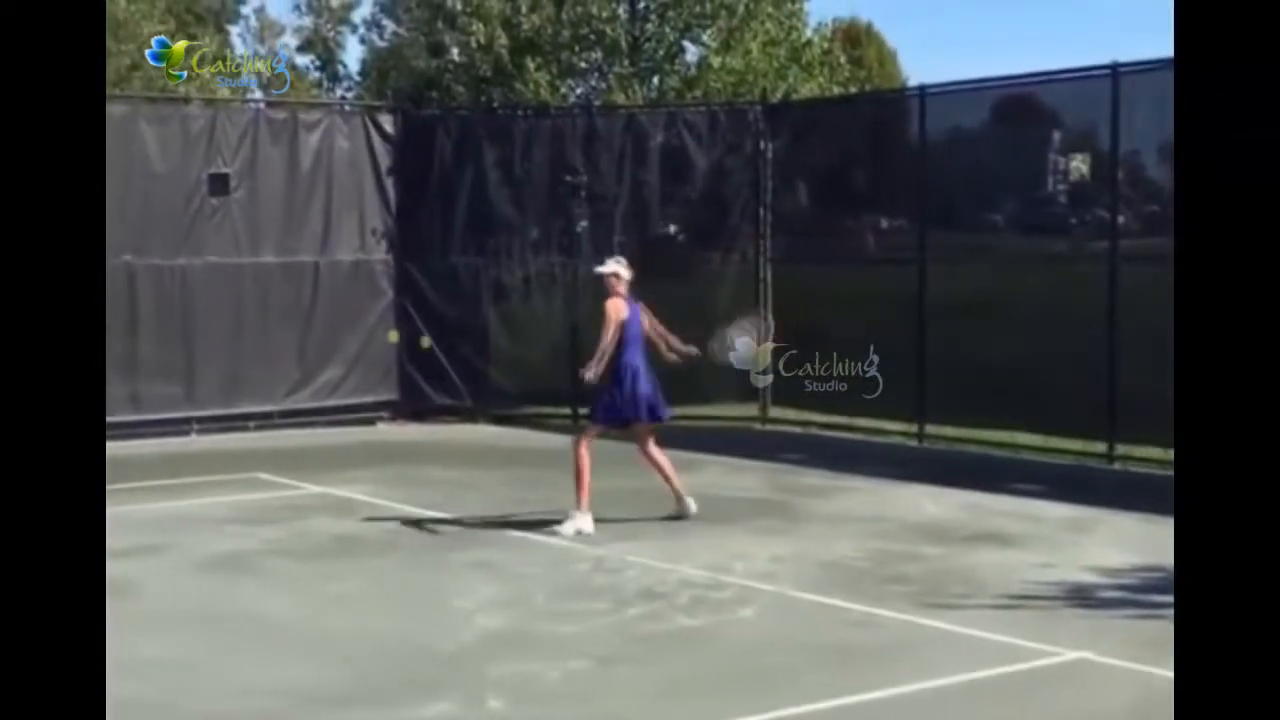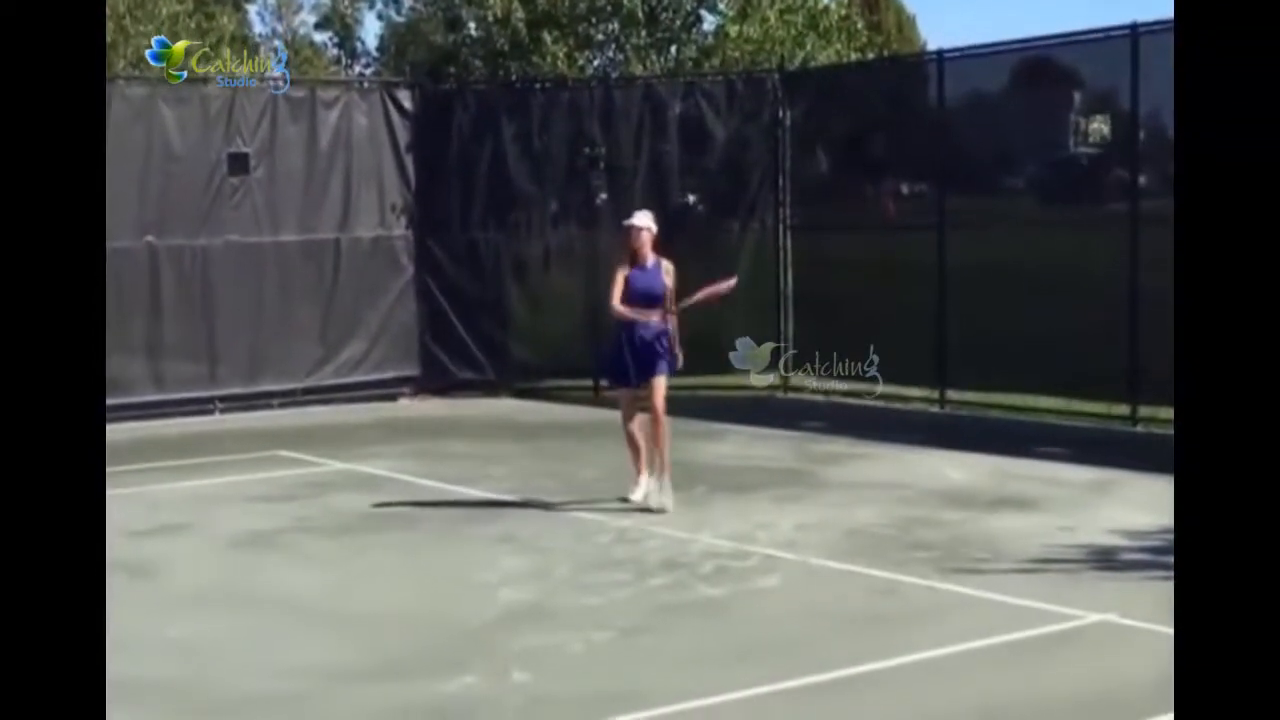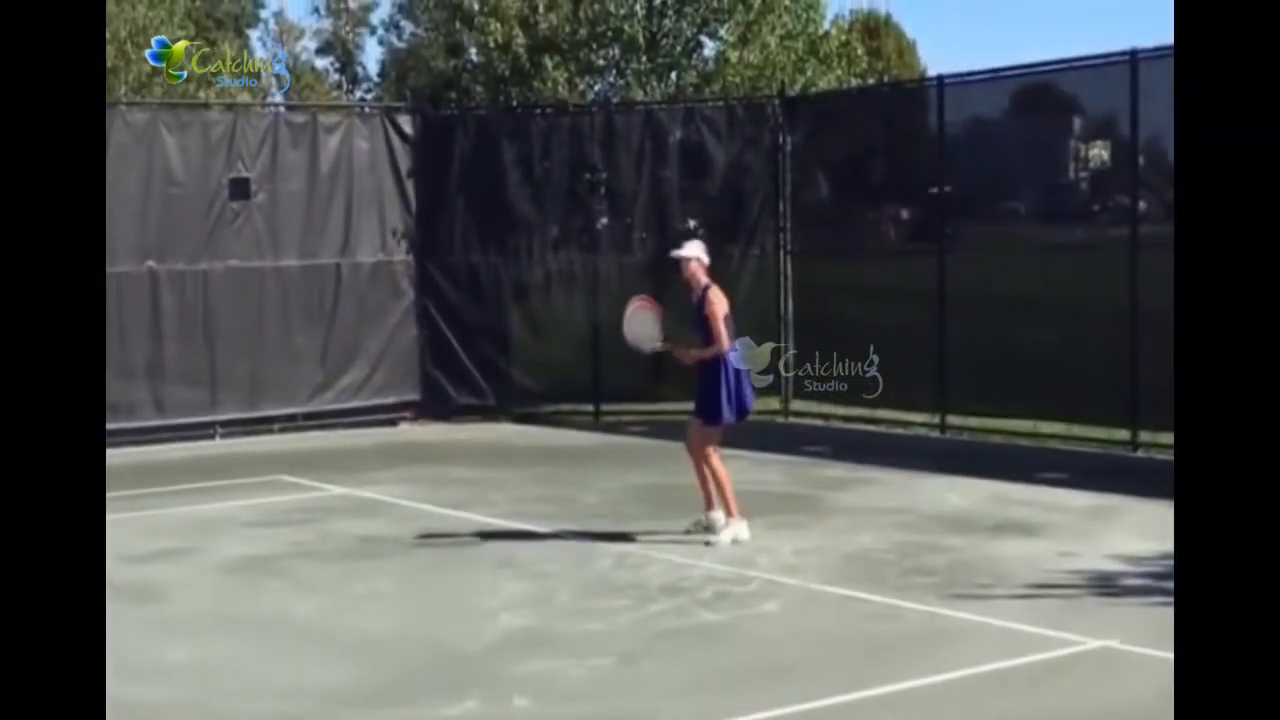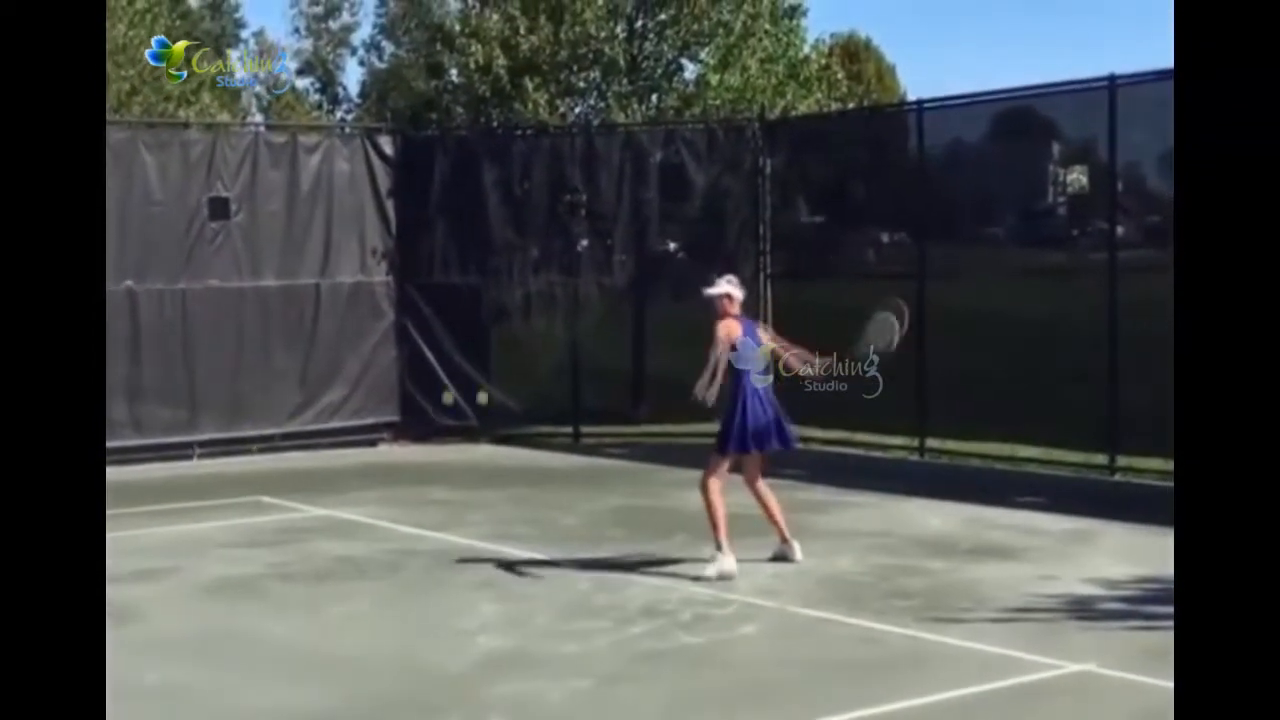
dt=1s
person 1, frame 1
left shoulder: (612, 304)
right shoulder: (636, 307)
left elbow: (610, 335)
right elbow: (656, 334)
left wrist: (595, 365)
right wrist: (668, 352)
left hip: (623, 378)
right hip: (640, 379)
left knee: (582, 443)
right knee: (647, 445)
left ankle: (582, 516)
right ankle: (683, 500)
person 1, frame 2
left shoulder: (666, 267)
right shoulder: (623, 267)
left elbow: (670, 310)
right elbow: (614, 307)
left wrist: (675, 343)
right wrist: (644, 316)
left hip: (656, 343)
right hip: (628, 343)
left knee: (657, 409)
right knee: (629, 419)
left ankle: (662, 479)
right ankle: (643, 477)
person 1, frame 3
left shoulder: (712, 296)
right shoulder: (696, 295)
left elbow: (723, 345)
left wrist: (694, 355)
right wrist: (692, 354)
left hip: (724, 374)
right hip: (712, 374)
left knee: (708, 452)
right knee: (693, 445)
left ankle: (736, 523)
right ankle: (713, 513)
person 1, frame 4
left shoulder: (724, 325)
right shoulder: (755, 328)
left elbow: (721, 349)
right elbow: (782, 352)
left wrist: (711, 379)
left hip: (744, 404)
right hip: (762, 405)
left knee: (711, 481)
right knee: (754, 480)
left ankle: (724, 554)
right ankle: (787, 542)
